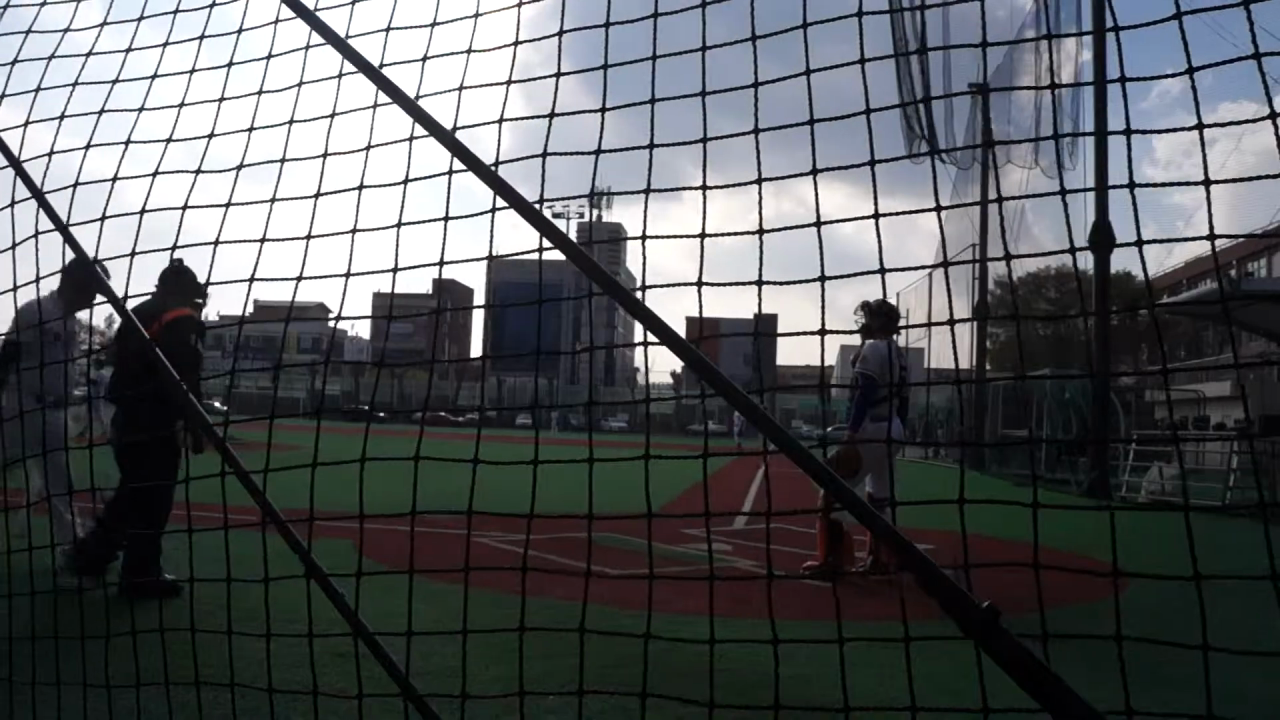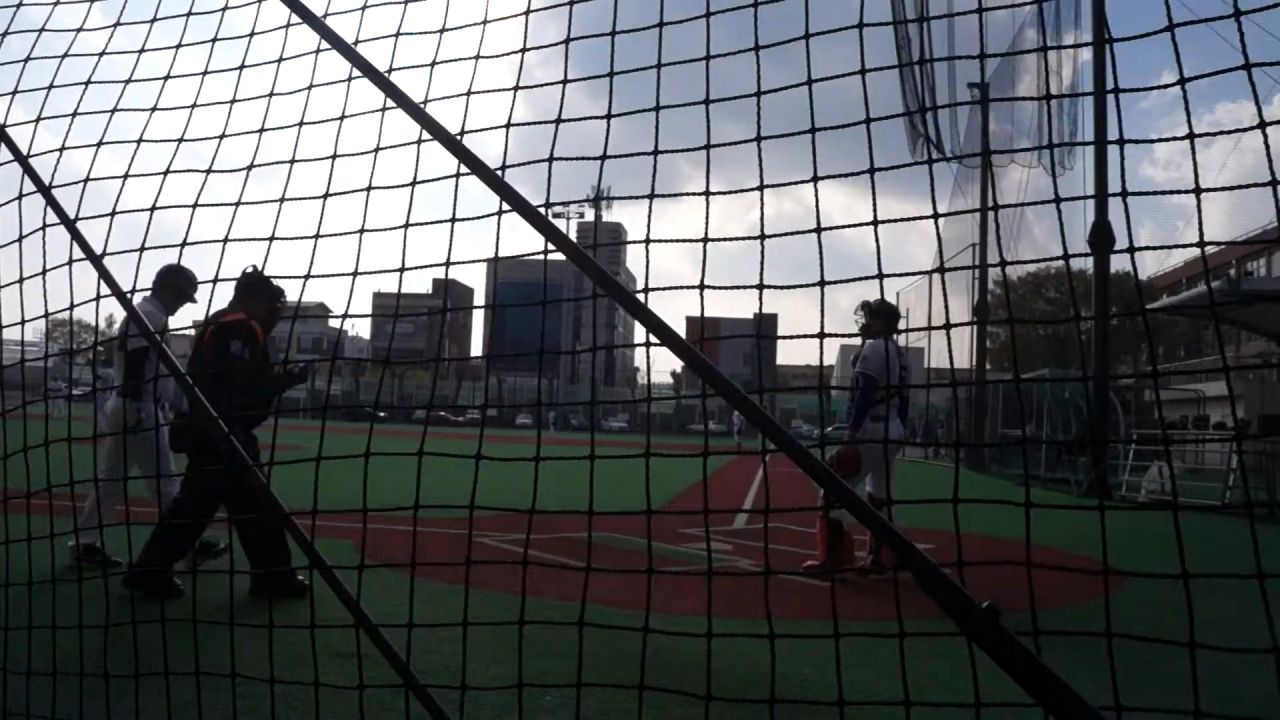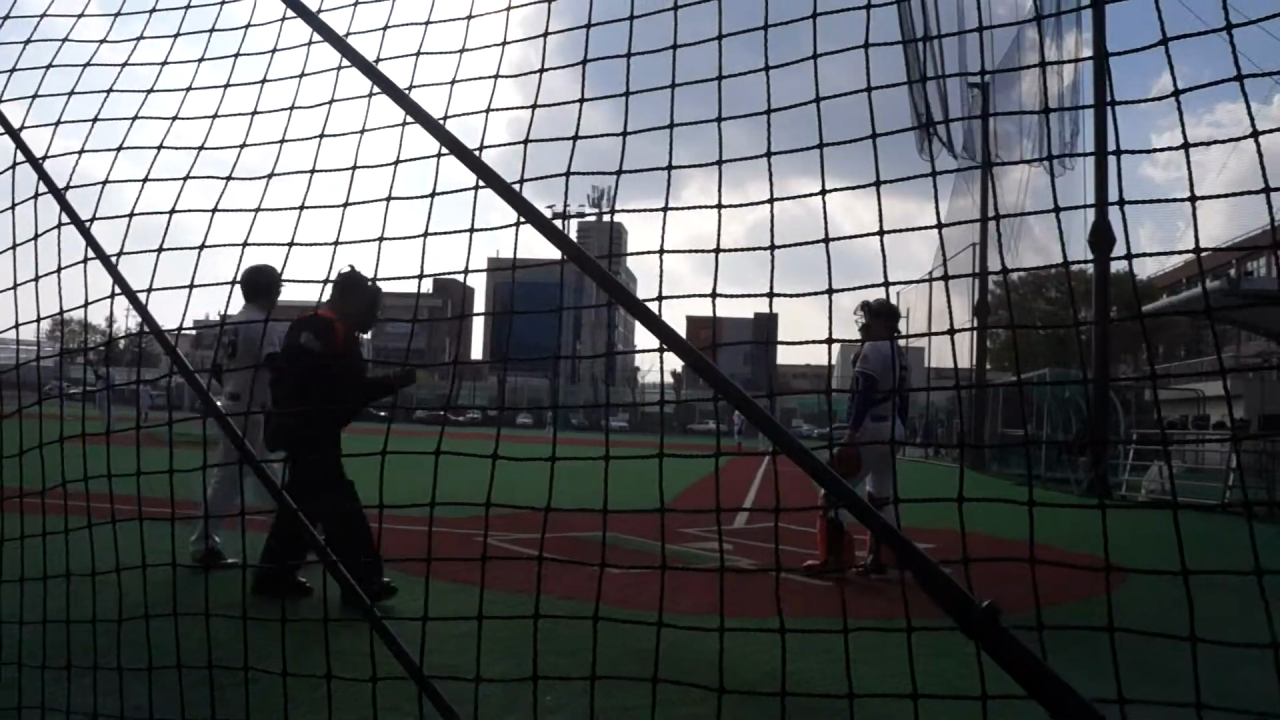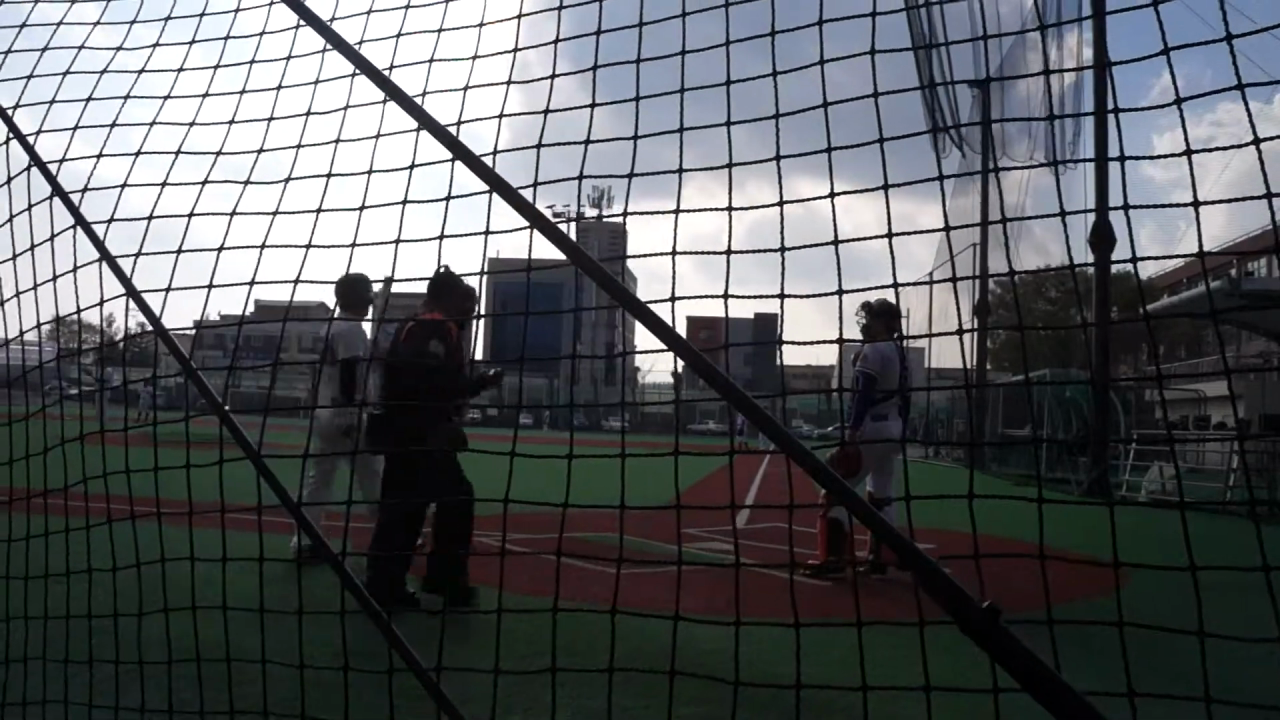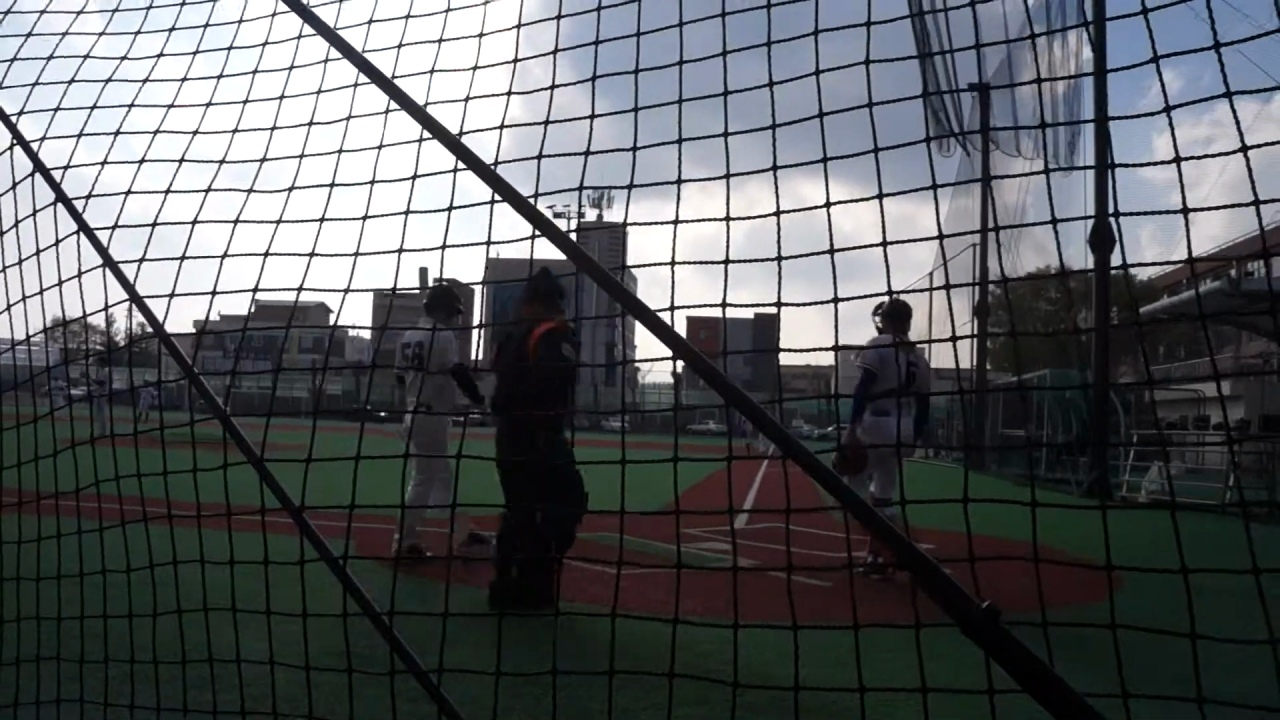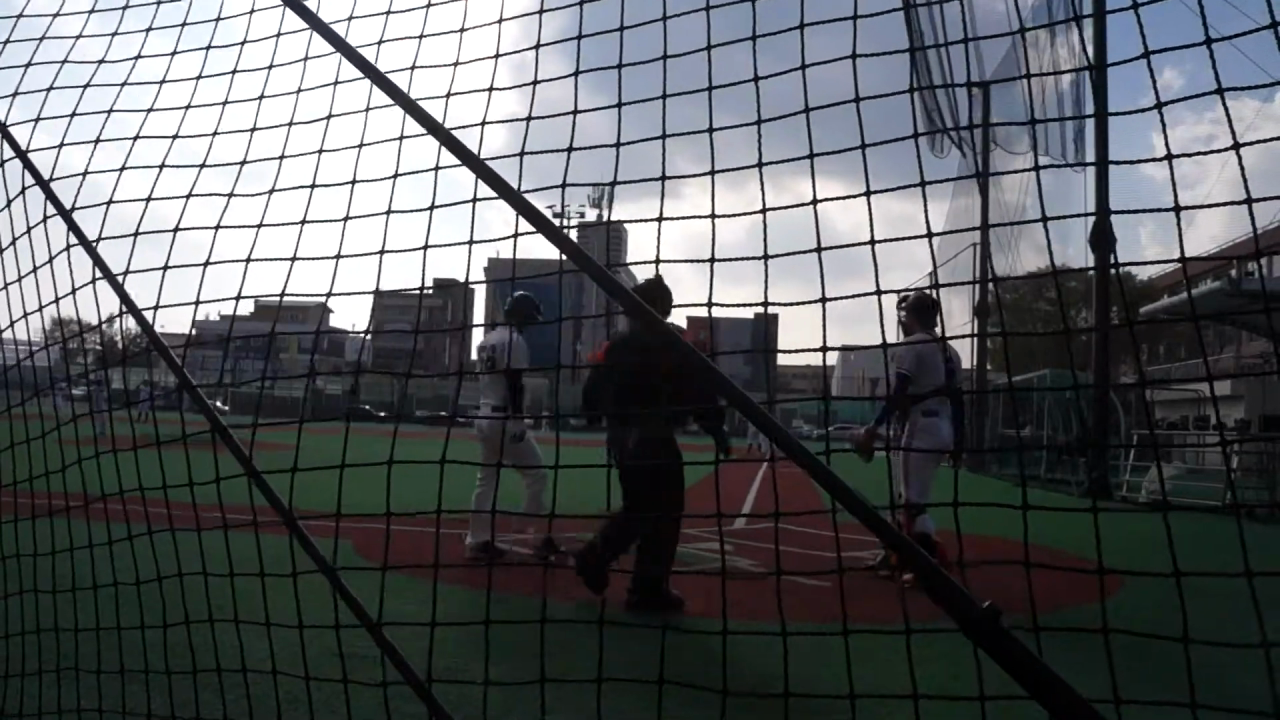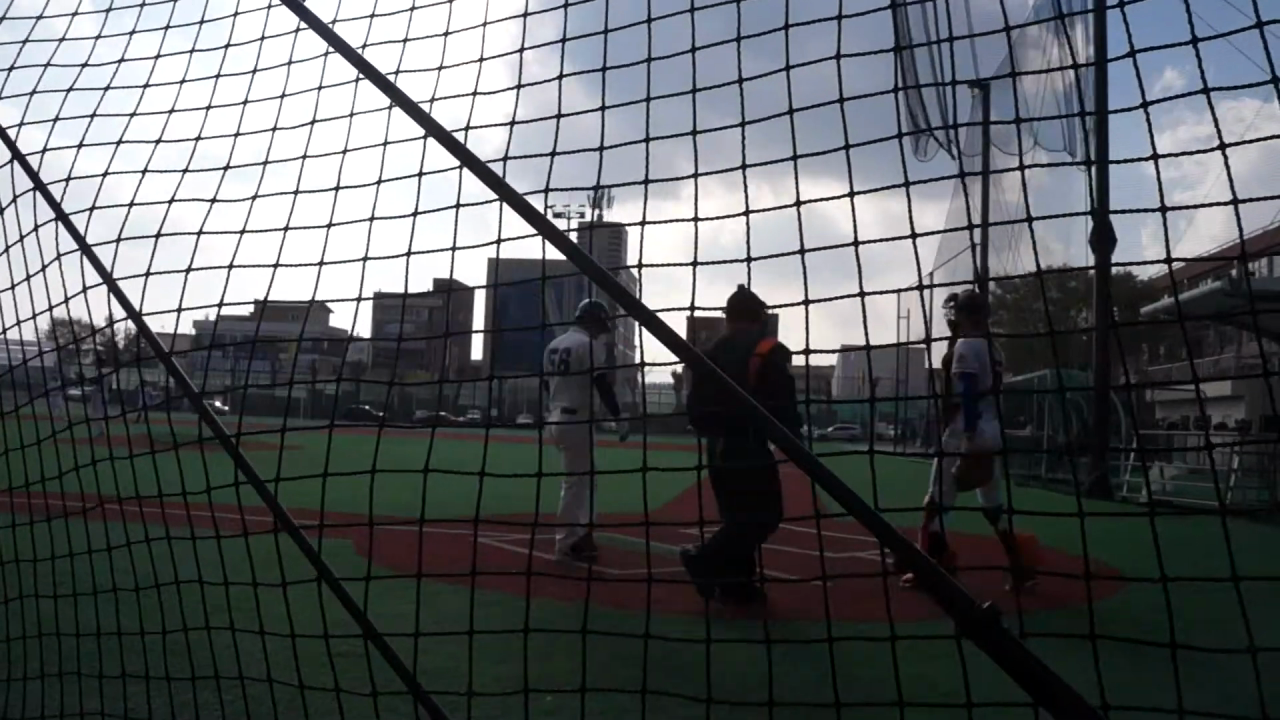
dt=0.5s
person 1, frame 1
left shoulder: (134, 317)
right shoulder: (184, 322)
left elbow: (127, 370)
right elbow: (186, 380)
right wrist: (195, 427)
left hip: (127, 419)
right hip: (157, 424)
left knee: (133, 493)
right knee: (153, 499)
left ankle: (92, 554)
right ankle: (140, 575)
person 1, frame 2
left shoulder: (227, 325)
right shoulder: (239, 328)
right elbow: (230, 387)
left wrist: (288, 379)
right wrist: (226, 435)
left hip: (224, 431)
right hip: (220, 432)
left knee: (249, 501)
right knee: (208, 504)
left ankle: (273, 574)
right ankle: (151, 571)
person 1, frame 3
left shoulder: (343, 333)
right shoulder: (318, 326)
left elbow: (354, 389)
right elbow: (289, 375)
left wrist: (393, 382)
right wrist: (286, 422)
left hip: (320, 434)
right hip: (307, 434)
left knee: (304, 504)
right knee: (339, 504)
left ankle: (274, 575)
right ankle: (364, 581)
person 1, frame 4
left shoulder: (427, 328)
right shoulder: (434, 328)
right elbow: (426, 384)
left wrist: (481, 382)
right wrist: (447, 426)
left hip: (419, 435)
right hip: (413, 434)
left knee: (457, 495)
right knee: (404, 508)
left ankle: (446, 576)
right ankle: (384, 585)
person 1, frame 5
left shoulder: (511, 335)
right shoulder: (555, 332)
right elbow: (557, 386)
right wrist: (556, 432)
left hip: (508, 435)
right hip: (540, 437)
left knee: (520, 511)
right knee: (567, 506)
left ankle: (509, 587)
right ankle: (534, 584)
person 1, frame 6
left shoulder: (616, 346)
right shoulder: (681, 347)
left elbow: (593, 394)
right elbow: (702, 395)
left wrist: (616, 425)
right wrist: (719, 436)
left hip: (621, 440)
right hip: (656, 441)
left knee: (636, 510)
right knee: (661, 515)
left ankle: (596, 556)
right ankle: (648, 589)
person 1, frame 7
left shoulder: (710, 353)
right shoulder: (770, 351)
left elbow: (694, 407)
right elbow: (783, 403)
right wrist: (795, 436)
left hip: (718, 447)
right hip: (751, 447)
left knee: (735, 515)
right knee: (764, 513)
left ankle: (735, 582)
right ankle: (705, 561)
person 2, frame 1
left shoulder: (71, 318)
right shoulder: (35, 311)
left wrist: (63, 406)
left hip: (54, 411)
left knee: (60, 480)
left ankle: (70, 545)
person 2, frame 2
left shoulder: (147, 314)
right shoulder: (148, 315)
right elbow: (134, 363)
right wrist: (134, 407)
left hip: (131, 408)
right hip: (140, 408)
left knee: (110, 478)
right knee: (163, 477)
left ankle: (86, 542)
person 2, frame 3
left shoulder: (228, 324)
right shoulder: (262, 324)
left elbow: (217, 369)
left hip: (233, 407)
right hip: (248, 411)
right knee: (228, 480)
right ankle: (203, 545)
person 2, frame 4
left shoulder: (331, 328)
right shoulder: (352, 330)
right elbow: (349, 373)
right wrist: (352, 414)
left hip: (324, 412)
right hip: (346, 413)
left knee: (318, 480)
right knee: (372, 477)
left ankle: (303, 542)
person 2, frame 5
left shoulder: (407, 338)
right shoulder: (443, 336)
left elbow: (402, 378)
right elbow: (460, 376)
right wrist: (482, 404)
left hip: (413, 416)
right hip: (432, 418)
left knee: (443, 479)
right knee: (422, 483)
left ankle: (462, 534)
right ankle: (404, 543)
person 2, frame 6
left shoulder: (486, 340)
right shoulder: (514, 340)
right elbow: (515, 382)
right wrist: (518, 421)
left hip: (484, 418)
right hip: (506, 419)
left knee: (486, 481)
right knee: (536, 475)
left ankle: (478, 540)
right ankle: (541, 538)
person 2, frame 7
left shoulder: (554, 345)
right shoulder: (589, 345)
left elbow: (547, 383)
right elbow: (602, 384)
right wrist: (619, 419)
left hip: (556, 420)
right hip: (577, 421)
left knee: (582, 481)
right knee: (574, 484)
left ankle: (581, 534)
right ankle: (566, 542)
person 3, frame 1
left shoulder: (873, 348)
right shoulder: (898, 353)
left elbow: (864, 395)
right elbow: (903, 399)
left wrist: (850, 435)
left hip: (872, 429)
right hip: (892, 430)
right knee: (881, 497)
left ankle: (833, 559)
right ankle: (878, 559)
person 3, frame 2
left shoulder: (873, 348)
right shoulder: (899, 353)
left elbow: (864, 395)
right elbow: (903, 399)
left wrist: (851, 435)
left hip: (872, 429)
right hip: (893, 429)
right knee: (880, 496)
left ankle: (833, 558)
right ankle: (878, 558)
person 3, frame 3
left shoulder: (873, 348)
right shoulder: (899, 354)
left elbow: (864, 395)
right elbow: (903, 399)
left wrist: (850, 434)
left hip: (872, 428)
right hip: (893, 430)
right knee: (882, 496)
left ankle: (834, 558)
right ankle: (878, 558)
person 3, frame 4
left shoulder: (873, 349)
right shoulder: (900, 354)
left elbow: (864, 395)
right elbow: (905, 399)
left wrist: (851, 433)
left hip: (872, 429)
right hip: (894, 429)
right knee: (882, 497)
left ankle: (834, 558)
right ankle: (879, 558)
person 3, frame 5
left shoulder: (878, 345)
right shoulder: (917, 357)
left elbow: (863, 388)
right elbow: (923, 403)
left wrist: (852, 427)
right wrist: (915, 437)
left hip: (877, 424)
right hip: (905, 429)
left knee: (856, 490)
right knee: (882, 496)
right ankle: (878, 558)
person 3, frame 6
left shoulder: (911, 346)
right shoulder: (948, 351)
left elbow: (898, 394)
right elbow: (957, 400)
left wrist: (874, 427)
right wrist: (957, 441)
left hip: (921, 428)
right hip: (943, 429)
left knee: (915, 501)
right knee: (908, 496)
right ankle: (891, 558)
person 3, frame 7
left shoulder: (964, 347)
right shoulder: (991, 348)
left elbow: (968, 395)
left wrist: (969, 437)
left hip: (967, 429)
right hip: (991, 430)
left knee: (938, 502)
right knee: (993, 504)
right ankle: (1021, 569)
